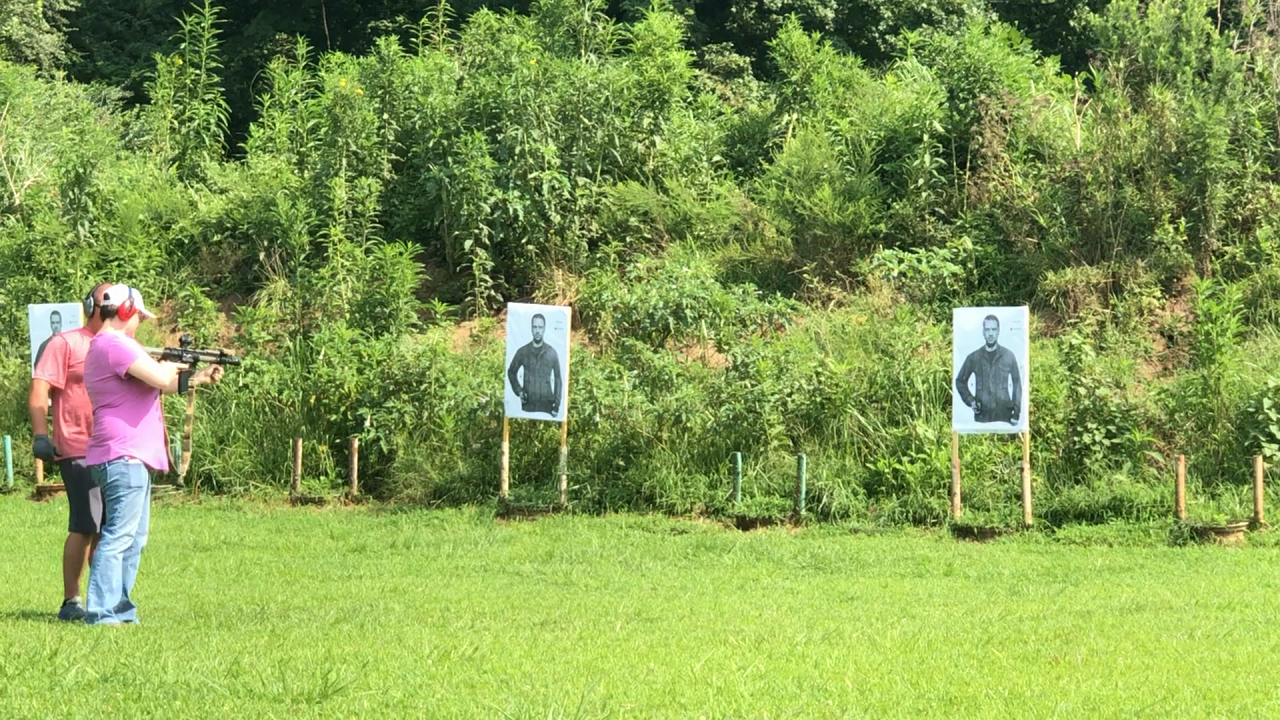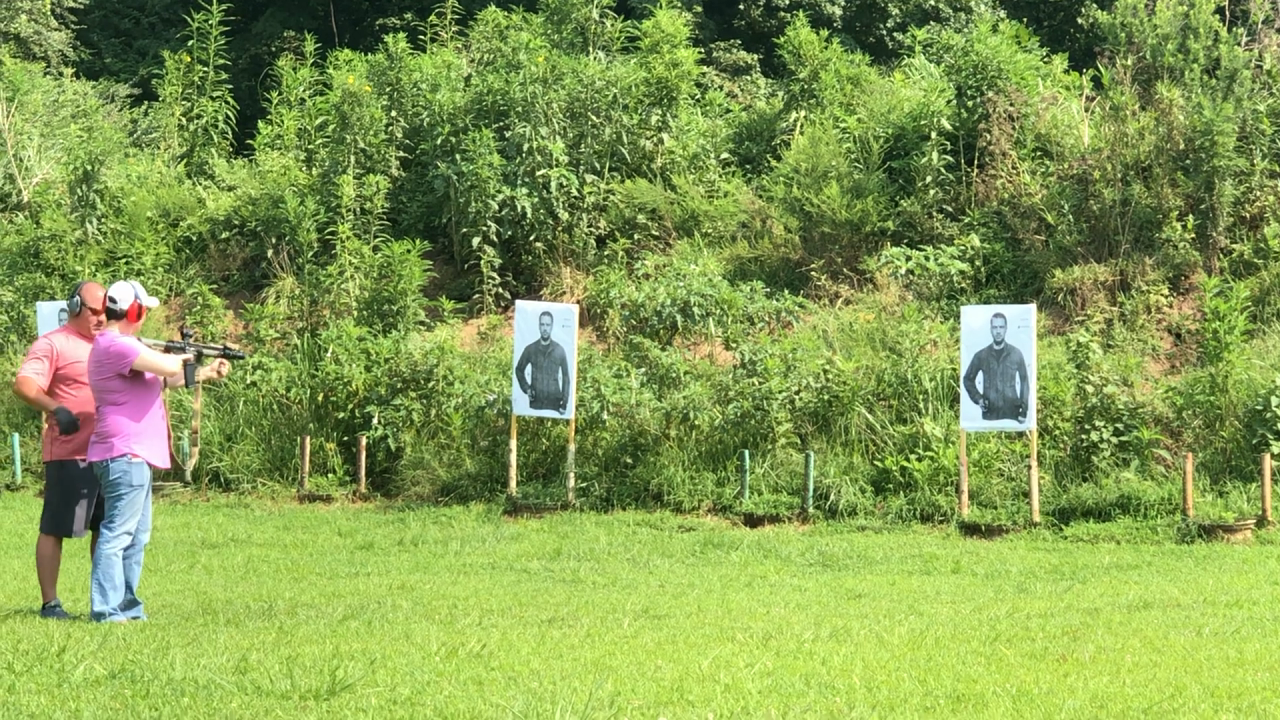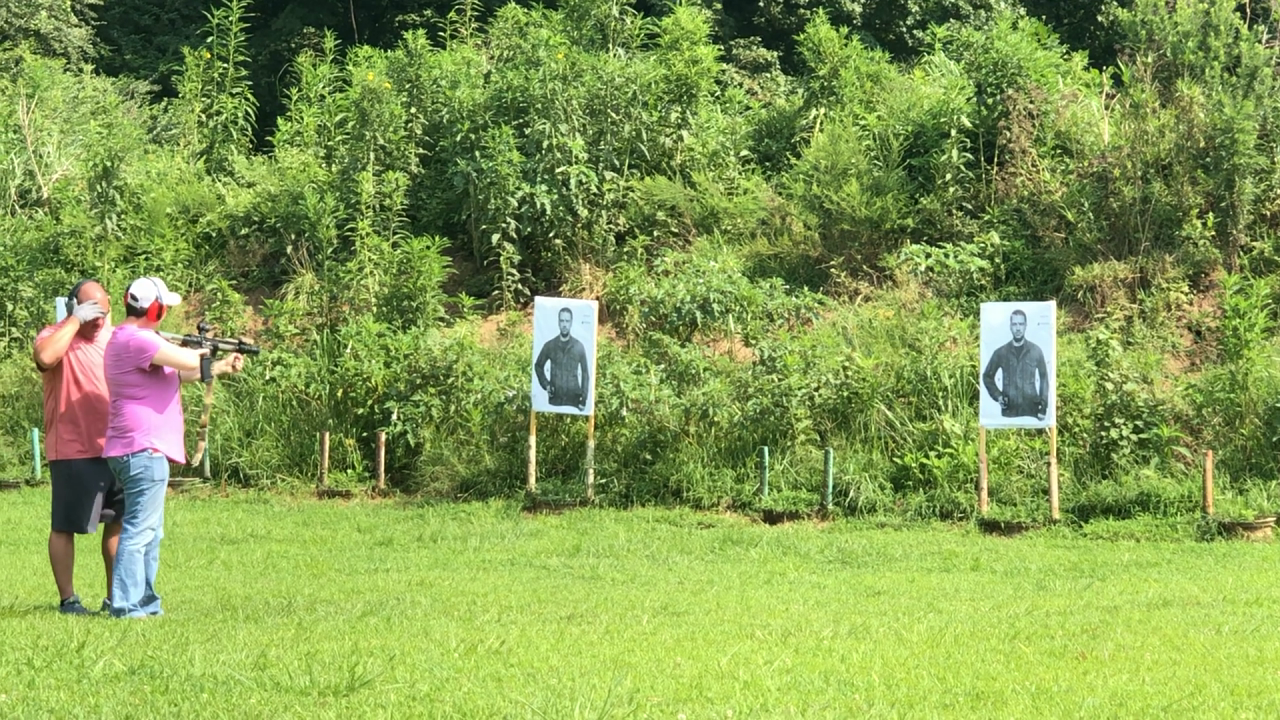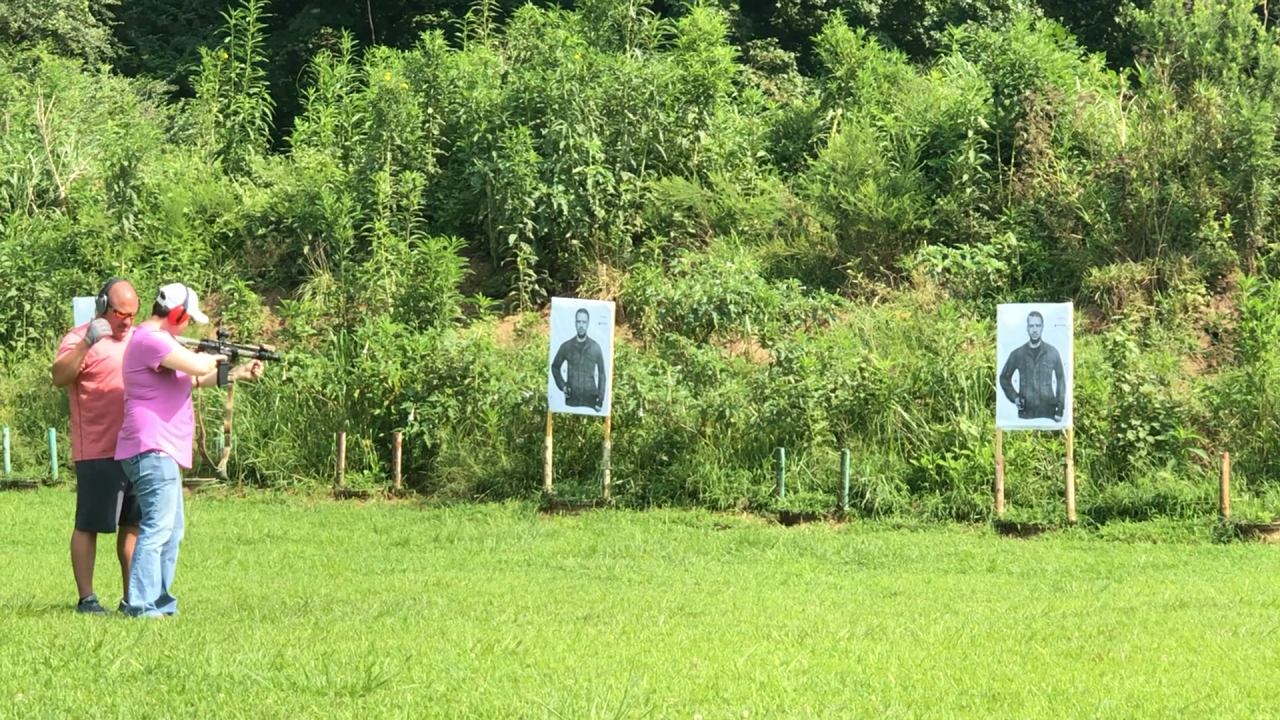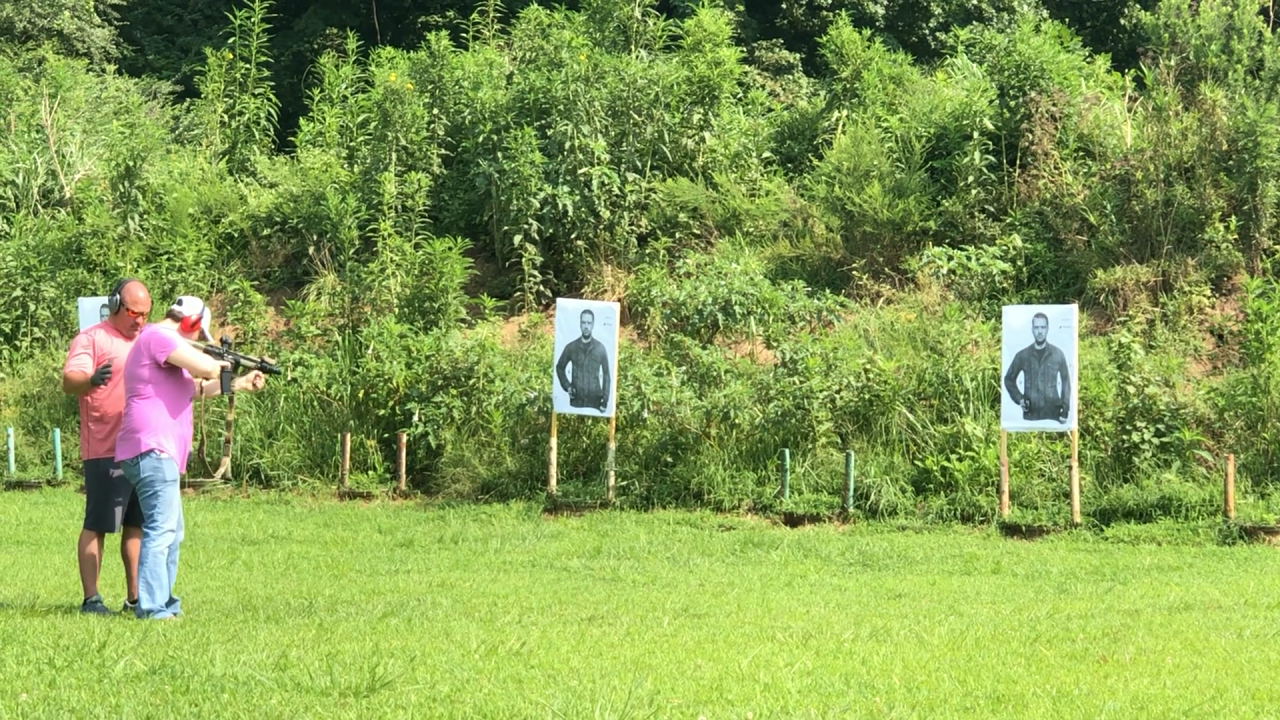
dt=0.5s
person 1, frame 1
right shoulder: (65, 342)
right elbow: (39, 390)
right wrist: (41, 434)
right hip: (78, 450)
right knee: (85, 527)
right ankle: (71, 602)
person 1, frame 2
right shoulder: (52, 343)
right elbow: (22, 385)
right wrist: (54, 409)
right hip: (69, 454)
right knee: (55, 529)
right ankle: (50, 603)
person 1, frame 3
left shoulder: (112, 333)
right shoulder: (53, 335)
right elbow: (45, 357)
right wrist: (75, 320)
right hip: (72, 450)
left knee: (119, 521)
right knee: (65, 525)
left ankle: (114, 595)
right ankle: (68, 599)
person 1, frame 4
left shoulder: (137, 337)
right shoulder: (79, 337)
right elbow: (59, 377)
right wrist: (85, 346)
right hip: (98, 450)
left knee: (131, 524)
right knee: (89, 525)
left ankle: (132, 596)
right ankle: (86, 598)
person 1, frame 5
right shoulder: (91, 339)
right elbow: (69, 382)
right wrist: (92, 380)
right hip: (106, 450)
left knee: (136, 525)
right knee: (96, 524)
left ankle: (135, 597)
right ankle: (91, 598)
person 2, frame 1
left shoulder: (111, 346)
right shoulder: (115, 345)
left elbow: (153, 384)
right elbow: (160, 379)
left wrist: (200, 377)
right wrist: (171, 367)
left hip: (132, 457)
right hip: (122, 457)
left knee: (133, 537)
right knee: (118, 536)
left ankle: (120, 609)
right ankle: (100, 614)
person 2, frame 2
left shoulder: (121, 344)
right shoulder: (116, 345)
left elbow: (160, 380)
right elbow: (168, 368)
left wrist: (206, 373)
right wrist: (178, 358)
left hip: (134, 455)
right hip: (124, 455)
left knee: (136, 536)
right knee: (117, 534)
left ankle: (126, 606)
right ankle: (105, 612)
person 2, frame 3
left shoulder: (133, 338)
right shoulder: (137, 339)
left elbow: (175, 373)
right elbow: (188, 363)
left wrist: (221, 367)
right wrist: (197, 352)
left hip: (145, 449)
right hip: (143, 449)
left knee: (150, 531)
right knee: (139, 530)
left ankle: (144, 602)
right ankle: (125, 607)
person 2, frame 4
left shoulder: (158, 339)
right shoulder: (150, 339)
left elbow: (192, 380)
right elbow: (197, 367)
left wrist: (237, 373)
right wrist: (212, 358)
left hip: (162, 450)
right hip: (153, 450)
left knee: (172, 530)
right knee: (157, 528)
left ankle: (160, 602)
right ankle: (141, 606)
person 2, frame 5
left shoulder: (162, 342)
right shoulder: (159, 336)
left elbow: (195, 388)
right elbow: (205, 367)
left wrist: (239, 383)
right wrist: (218, 364)
left hip: (159, 450)
right hip: (152, 449)
left knee: (172, 530)
right knee: (161, 528)
left ankle: (165, 603)
right ankle: (151, 608)
